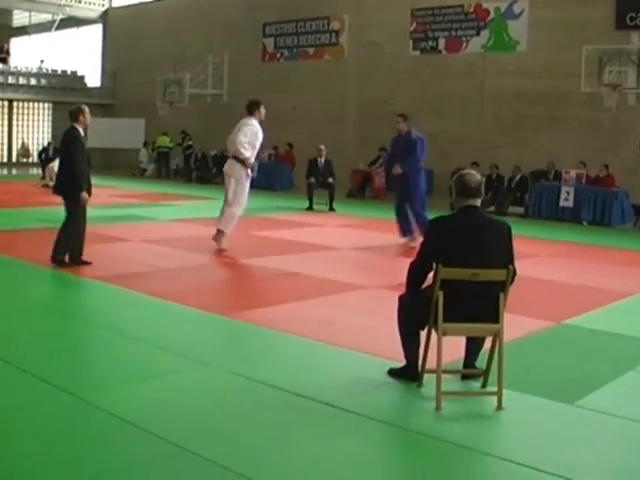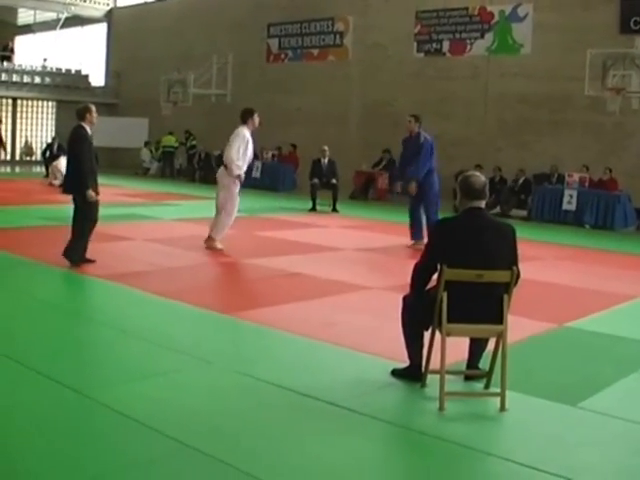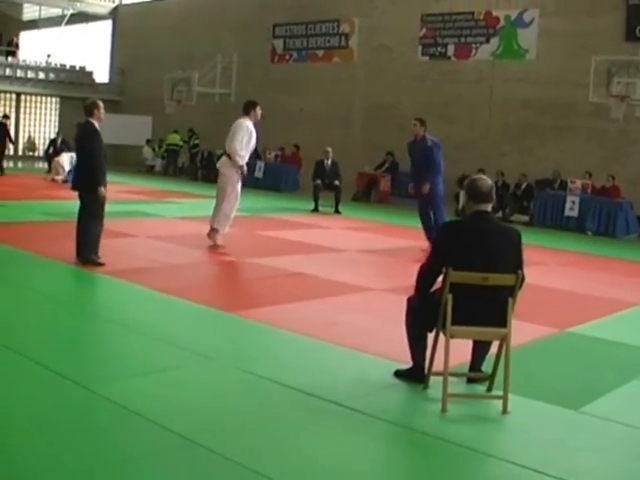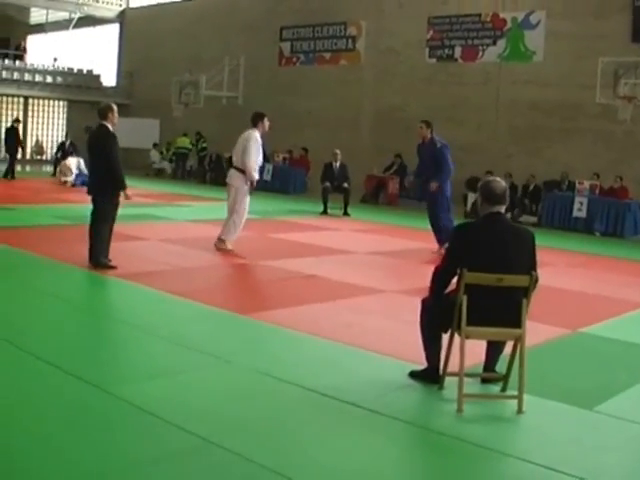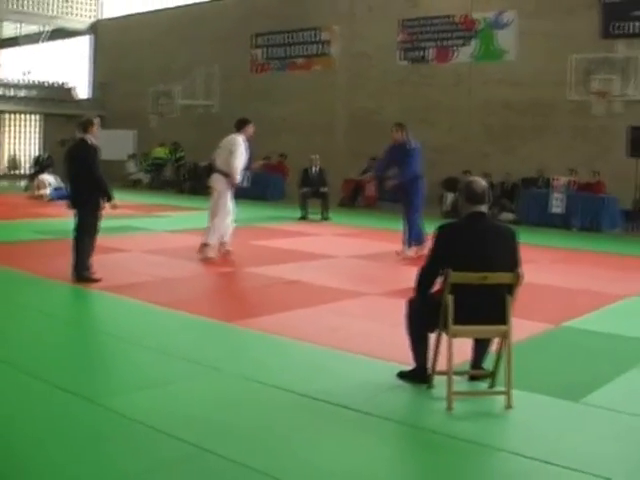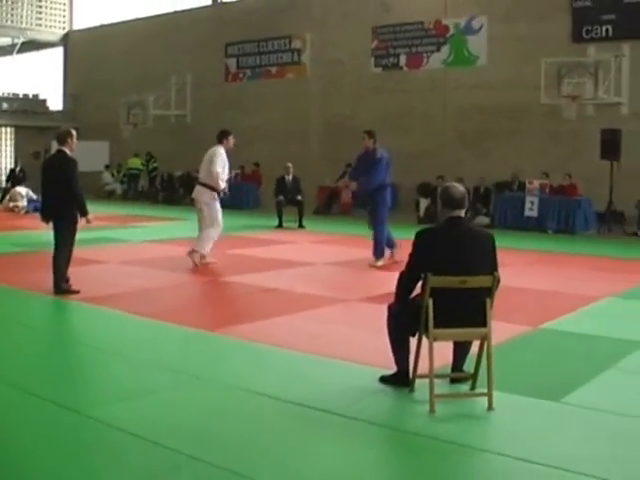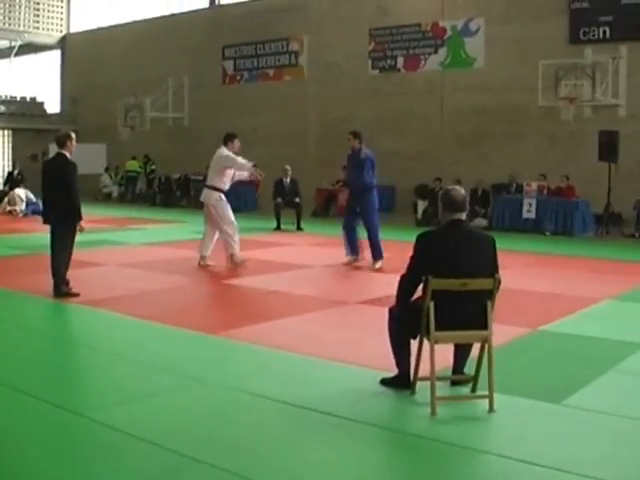
dt=0.2s
person 1, frame 1
left shoulder: (440, 226)
right shoulder: (501, 228)
left elbow: (420, 268)
left wrist: (411, 293)
left hip: (447, 310)
right hip: (486, 312)
left knee: (408, 302)
left ankle: (412, 367)
right ankle: (470, 365)
person 1, frame 2
left shoulder: (445, 228)
right shoulder: (506, 230)
left elbow: (425, 269)
left wrist: (415, 294)
left hip: (451, 310)
right hip: (490, 313)
left knee: (411, 303)
left ankle: (415, 368)
right ankle: (473, 367)
person 1, frame 3
left shoulder: (451, 230)
right shoulder: (512, 235)
left elbow: (430, 271)
left wrist: (419, 296)
left hip: (455, 313)
right hip: (494, 317)
left knee: (416, 304)
left ankle: (418, 369)
right ankle: (476, 369)
person 1, frame 4
left shoulder: (466, 232)
right shoulder: (526, 236)
left elbow: (445, 272)
left wrist: (434, 296)
left hip: (470, 314)
right hip: (509, 317)
left knee: (431, 305)
left ankle: (433, 369)
right ankle: (490, 369)
person 1, frame 5
left shoulder: (449, 231)
right shoulder: (507, 234)
left elbow: (430, 272)
left wrist: (420, 296)
left hip: (456, 312)
right hip: (494, 314)
left knee: (417, 306)
left ankle: (421, 369)
right ankle: (477, 367)
person 1, frame 6
left shoulder: (427, 237)
right shoulder: (485, 238)
left elbow: (410, 277)
left wrist: (399, 301)
left hip: (436, 316)
right hip: (474, 317)
left knee: (396, 311)
left ankle: (402, 372)
right ankle: (458, 370)
person 1, frame 7
left shoulder: (428, 240)
right shoulder: (486, 241)
left elbow: (410, 280)
left wrist: (400, 304)
left hip: (437, 319)
right hip: (475, 319)
left knee: (397, 314)
left ankle: (404, 375)
right ankle: (458, 372)
person 2, frame 1
left shoulder: (73, 134)
right shoulder: (74, 136)
right elbow: (75, 165)
left wrist: (83, 188)
right wrist: (82, 190)
left hip: (74, 186)
right hip: (74, 188)
left knee: (77, 221)
right knee: (74, 222)
left ankle: (75, 256)
right ankle: (59, 255)
person 2, frame 2
left shoulder: (78, 133)
right shoulder: (82, 135)
right elbow: (83, 163)
left wrist: (90, 186)
right wrist: (88, 188)
left hip: (79, 184)
right hip: (82, 186)
left knee: (81, 219)
right knee: (89, 219)
left ankle: (78, 254)
right ankle: (73, 252)
person 2, frame 3
left shoulder: (83, 129)
right shoulder: (92, 131)
right elbow: (95, 160)
right wrist: (100, 185)
left hip: (84, 180)
right hip: (92, 182)
left knee: (85, 216)
right knee: (94, 218)
left ankle: (83, 252)
right ankle: (88, 254)
person 2, frame 4
left shoulder: (95, 134)
right shoulder: (109, 135)
right elbow: (114, 164)
right wrist: (123, 187)
left hip: (98, 184)
right hip: (108, 186)
left knee: (98, 220)
right knee: (105, 221)
left ankle: (96, 255)
right ankle: (99, 258)
person 2, frame 5
left shoulder: (73, 149)
right shoulder: (90, 149)
left elbow: (72, 175)
right elbow: (97, 176)
left wrist: (73, 197)
right wrist: (109, 197)
left hip: (79, 197)
right hip: (90, 199)
left knee: (82, 234)
right knee: (86, 235)
left ankle: (81, 268)
right ankle: (81, 271)
person 2, frame 6
left shoulder: (48, 161)
right shoulder: (69, 162)
left elbow: (45, 188)
right elbow: (75, 190)
left wrist: (45, 211)
right wrist: (85, 213)
left hip: (55, 210)
right hip: (67, 211)
left knee: (61, 246)
right knee: (64, 247)
left ankle: (61, 280)
right ankle: (60, 284)
person 2, frame 7
left shoulder: (48, 164)
right shoulder: (69, 165)
left elbow: (45, 190)
right elbow: (73, 194)
left wrist: (47, 211)
right wrist: (79, 218)
left hip: (54, 213)
right hip: (66, 215)
left knee: (58, 249)
right knee: (63, 250)
left ankle: (60, 282)
right ankle: (60, 286)
person 3, frame 1
left shoulder: (245, 123)
right shoulder: (251, 125)
left elbow: (231, 141)
right elbow: (239, 140)
right wrist: (247, 157)
left hip: (234, 166)
right hip: (239, 169)
left knee: (231, 203)
right knee: (236, 204)
left ankle: (219, 235)
right ankle: (219, 235)
person 3, frame 2
left shoulder: (244, 133)
right shoulder: (242, 134)
right elbow: (230, 155)
left wrist: (237, 173)
right wrist: (237, 173)
left hip: (228, 175)
right hip: (230, 177)
left knee: (224, 209)
right knee: (228, 211)
left ankle: (213, 238)
right ankle: (212, 239)
person 3, frame 3
left shoulder: (242, 123)
right shoulder: (245, 125)
right elbow: (235, 146)
right wrist: (241, 164)
left hip: (228, 164)
right hip: (231, 166)
left knee: (223, 200)
right knee: (230, 202)
left ankle: (214, 230)
right ankle: (214, 232)
person 3, frame 4
left shoulder: (248, 135)
right shoulder: (255, 138)
right elbow: (249, 161)
right wrist: (253, 178)
left hip: (236, 174)
right hip: (241, 178)
left knee: (239, 210)
right knee: (239, 211)
left ankle: (225, 237)
right ankle: (222, 240)
person 3, frame 5
left shoulder: (229, 139)
right shoulder: (240, 142)
left elbow: (216, 156)
right elbow: (234, 163)
right wrist: (235, 180)
left hip: (219, 177)
right hip: (224, 181)
left knee: (227, 214)
right knee: (220, 215)
left ankle: (223, 244)
right ankle: (206, 246)
person 3, frame 6
left shoulder: (214, 151)
right shoulder: (219, 153)
right elbow: (215, 170)
left wrist: (219, 185)
right wrist: (222, 186)
left hip: (202, 191)
right hip: (207, 193)
left knee: (206, 225)
right knee: (215, 225)
left ankle: (201, 255)
right ankle: (196, 252)
person 3, frame 7
left shoulder: (223, 155)
right shoulder: (223, 155)
left elbow: (233, 173)
right elbow: (236, 162)
left wrist: (248, 174)
right wrist: (251, 167)
left hip: (210, 195)
right hip: (215, 196)
left knee: (211, 228)
right knee: (229, 225)
left ankle: (203, 258)
right ankle: (233, 256)
person 4, frame 1
left shoulder: (415, 138)
right shoulder: (396, 140)
left elbow: (416, 158)
right elbow: (392, 157)
left wrist: (401, 167)
left hip: (415, 177)
right hip: (403, 177)
left knee: (416, 208)
right knee: (400, 208)
right ankle: (410, 235)
person 4, frame 2
left shoulder: (424, 141)
right shoulder: (407, 141)
left elbow: (422, 162)
right elbow: (403, 161)
left wrist: (414, 181)
right wrist: (400, 179)
left hip: (427, 179)
right hip: (414, 179)
left knee: (430, 212)
right knee: (414, 209)
right ankle: (418, 239)
person 4, frame 3
left shoulder: (431, 144)
right shoulder: (412, 145)
left elbow: (436, 165)
left wrist: (428, 182)
right wrist: (413, 182)
left hip: (432, 183)
right hip: (420, 183)
left knee: (438, 214)
right knee: (424, 214)
right ankle: (433, 241)
person 4, frame 4
left shoulder: (439, 146)
right shoulder: (421, 147)
left elbow: (447, 167)
left wrist: (437, 181)
right wrist: (415, 177)
left hip: (440, 184)
right hip: (430, 183)
left knee: (442, 214)
right knee: (433, 215)
left ankle: (446, 242)
right ankle: (442, 244)
person 4, frame 5
left shoulder: (412, 147)
right shoulder: (394, 148)
left elbow: (410, 167)
right elbow: (386, 162)
left wrist: (397, 180)
right wrist: (376, 173)
left hip: (415, 183)
right hip: (405, 184)
left knee: (412, 215)
right knee: (413, 215)
left ankle: (410, 245)
right ankle: (421, 243)
person 4, frame 6
left shoulder: (380, 156)
right shoulder: (363, 156)
left elbow: (375, 178)
right elbow: (356, 171)
left wrist: (357, 185)
right wrist: (350, 181)
left hip: (381, 193)
right hip: (370, 193)
left knee: (378, 225)
right knee: (379, 224)
left ankle: (379, 256)
right ankle: (392, 246)
person 4, frame 7
left shoulder: (365, 156)
right shoulder: (351, 156)
left elbow: (363, 178)
left wrist: (346, 177)
left hip: (367, 194)
right hip: (356, 195)
left knee: (371, 227)
right knee: (348, 225)
left ankle: (377, 259)
right ankle: (355, 254)
